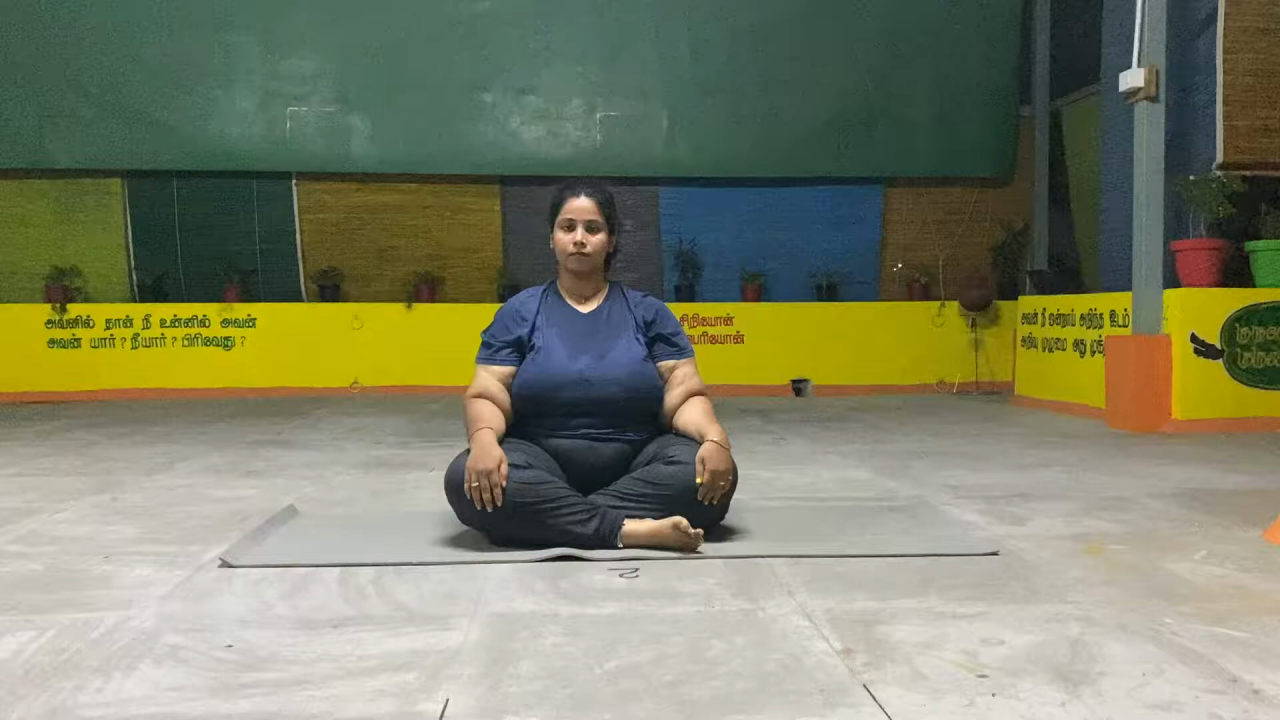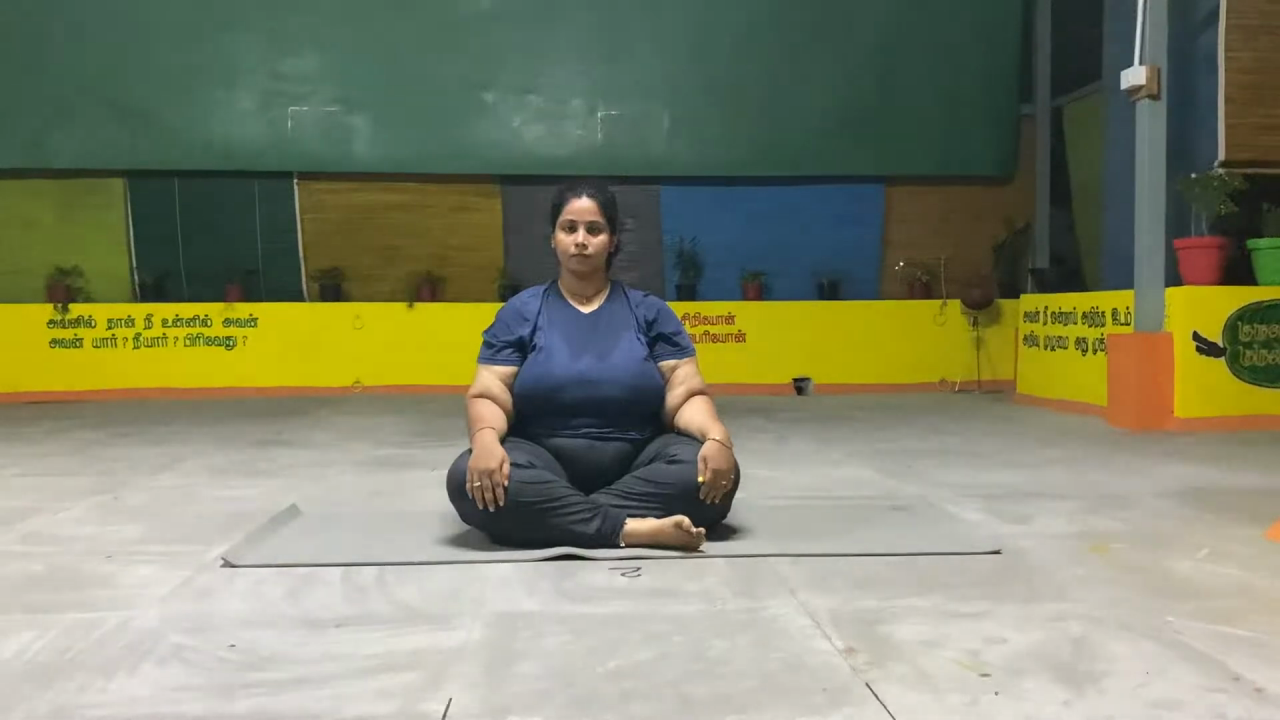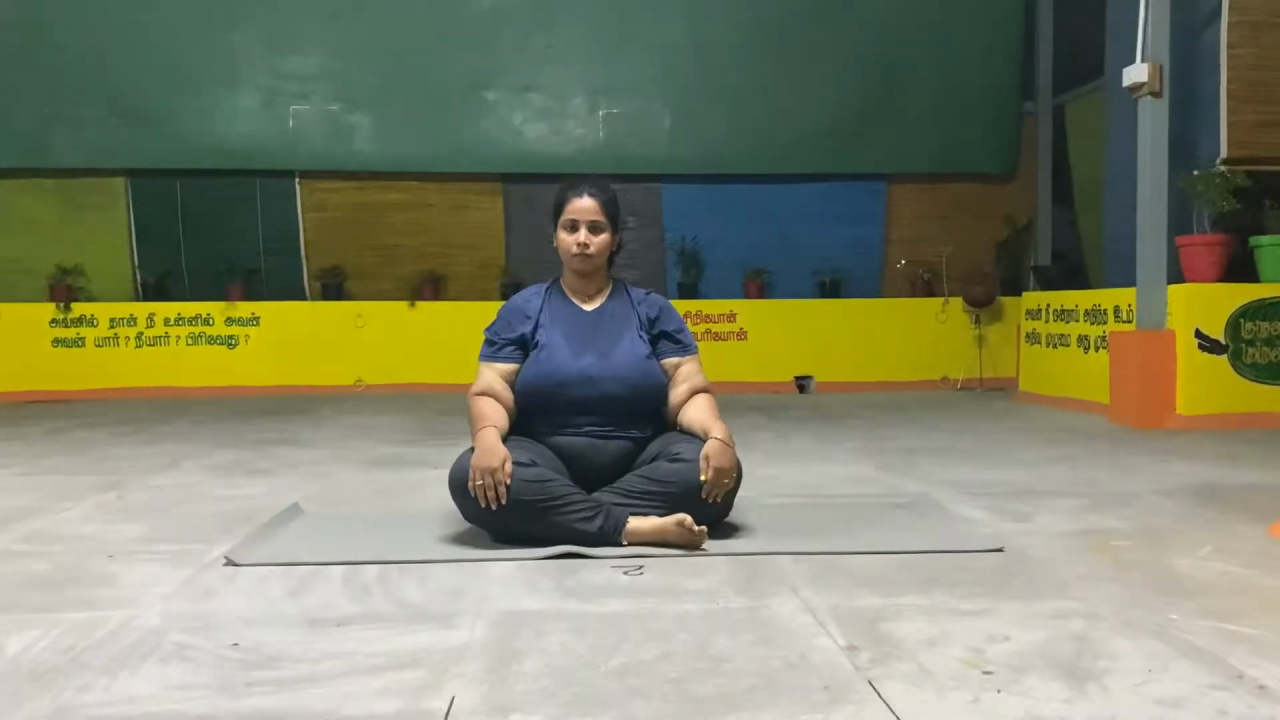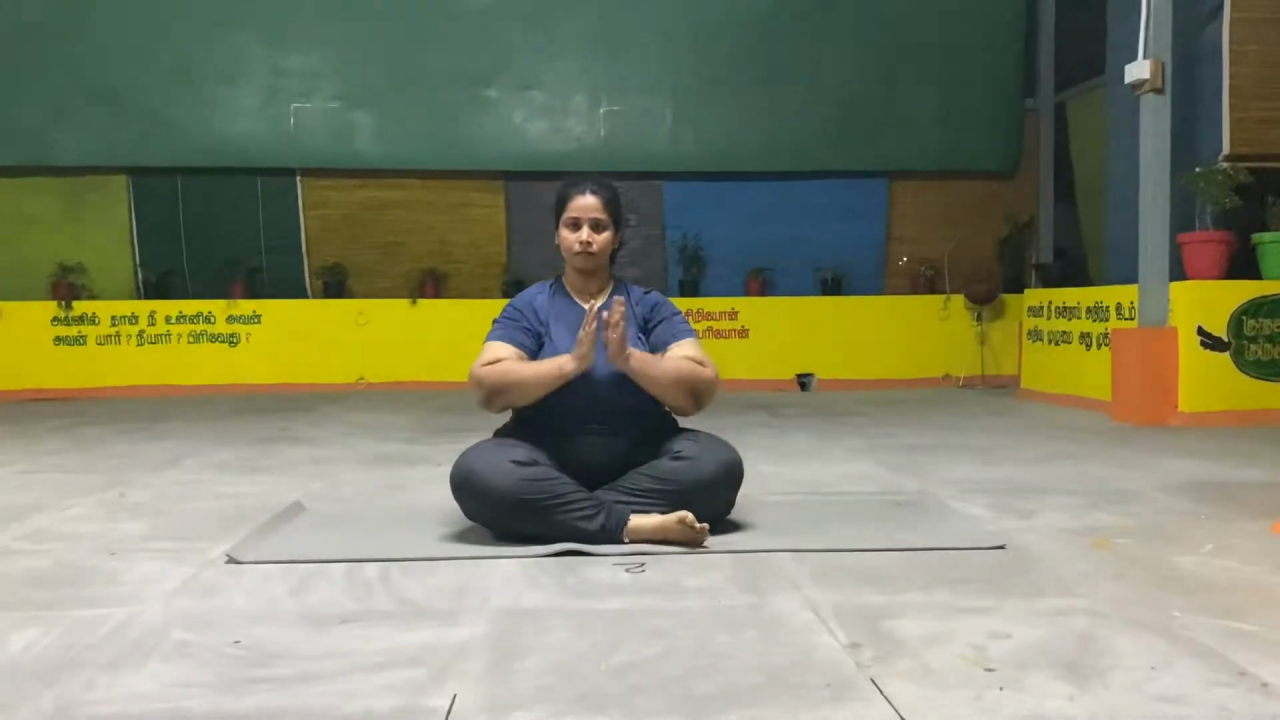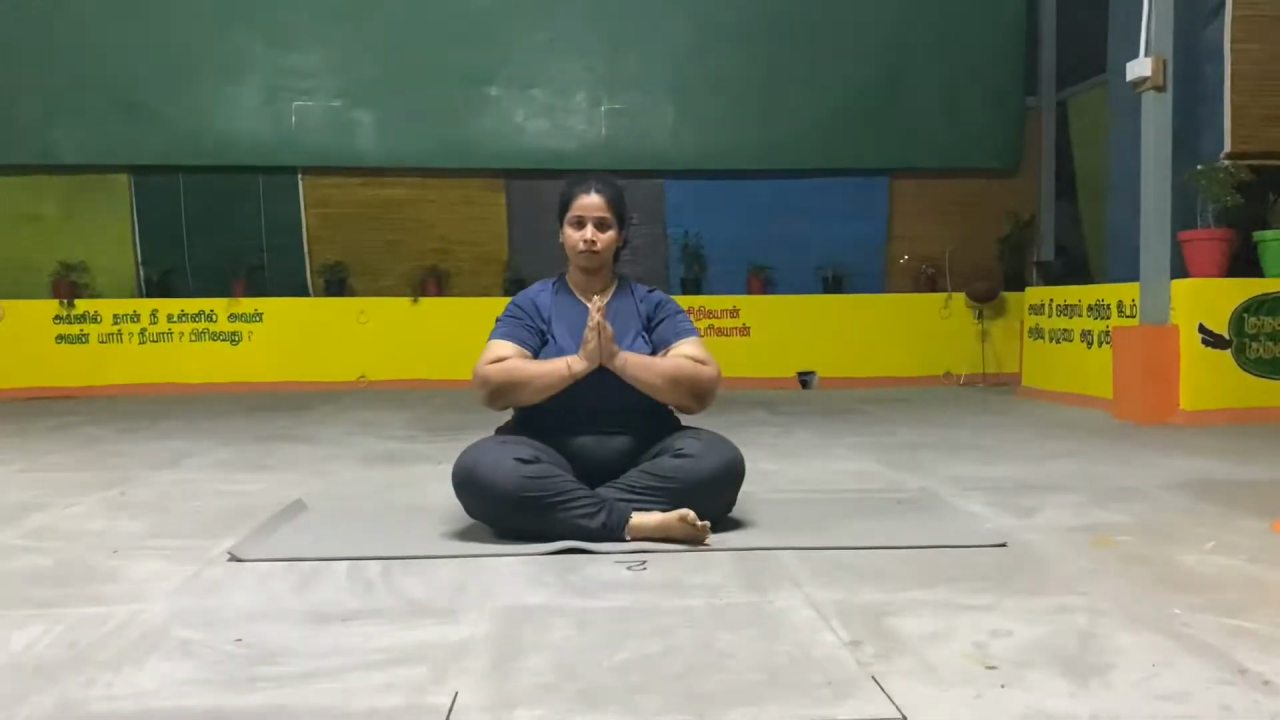
dt=0.5s
person 1, frame 1
left shoulder: (649, 313)
right shoulder: (519, 312)
left elbow: (684, 396)
right elbow: (487, 396)
left wrist: (715, 438)
right wrist: (484, 439)
left hip: (635, 464)
right hip: (544, 462)
left knee: (708, 473)
right knee: (469, 479)
left ankle: (557, 515)
right ankle: (631, 531)
person 1, frame 2
left shoulder: (650, 312)
right shoulder: (521, 312)
left elbow: (686, 397)
right elbow: (488, 397)
left wrist: (716, 438)
right wrist: (485, 440)
left hip: (637, 463)
right hip: (544, 462)
left knee: (718, 473)
right knee: (470, 477)
left ankle: (556, 516)
right ankle: (632, 528)
person 1, frame 3
left shoulder: (653, 310)
right shoulder: (522, 310)
left elbow: (688, 394)
right elbow: (488, 394)
left wrist: (718, 436)
right wrist: (488, 437)
left hip: (639, 461)
right hip: (545, 460)
left knee: (710, 471)
right knee: (472, 476)
left ankle: (558, 514)
right ankle: (636, 527)
person 1, frame 4
left shoulder: (652, 306)
right shoulder: (528, 306)
left elbow: (700, 390)
right elbow: (488, 387)
left wrist: (626, 358)
right wrist: (571, 363)
left hip: (642, 461)
right hip: (548, 461)
left knee: (718, 463)
right knee: (477, 472)
left ankle: (560, 511)
right ankle: (635, 524)
person 1, frame 5
left shoulder: (654, 304)
right shoulder: (532, 303)
left elbow: (702, 388)
right elbow: (491, 385)
left wrist: (618, 358)
right wrist: (579, 362)
left hip: (643, 457)
right hip: (550, 458)
left knee: (719, 460)
right knee: (479, 468)
left ankle: (563, 509)
right ankle: (638, 522)
